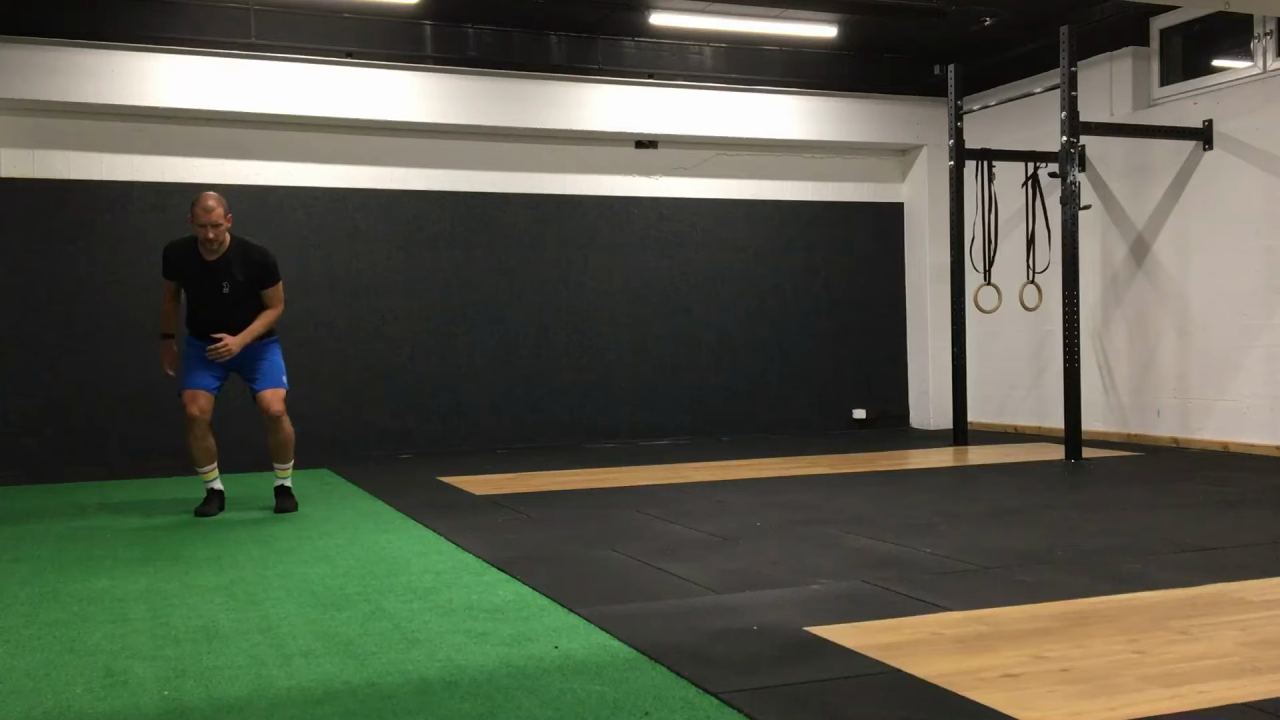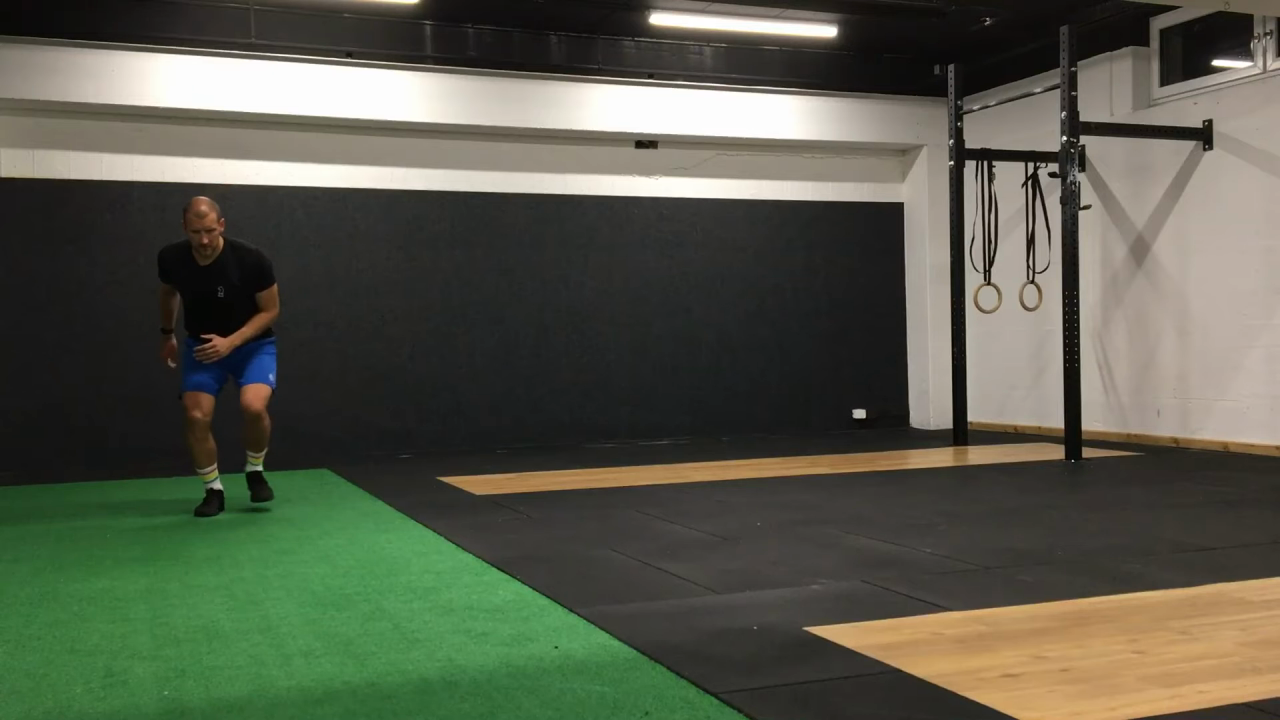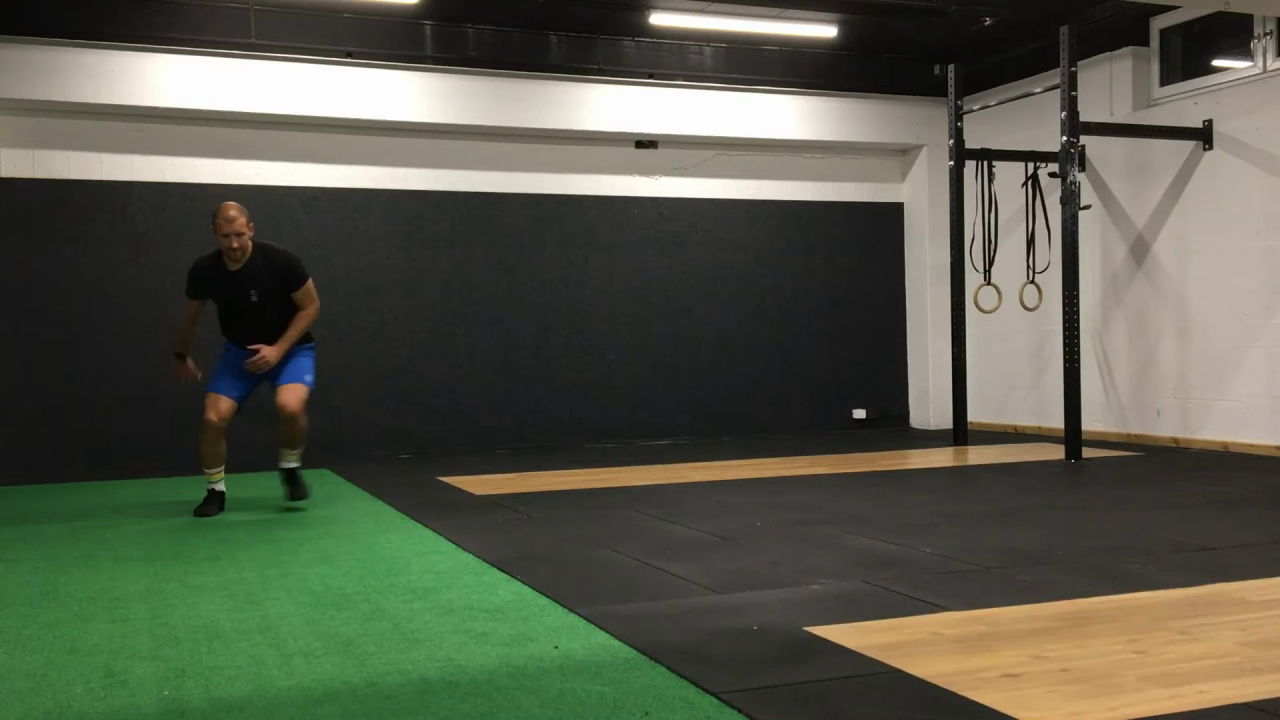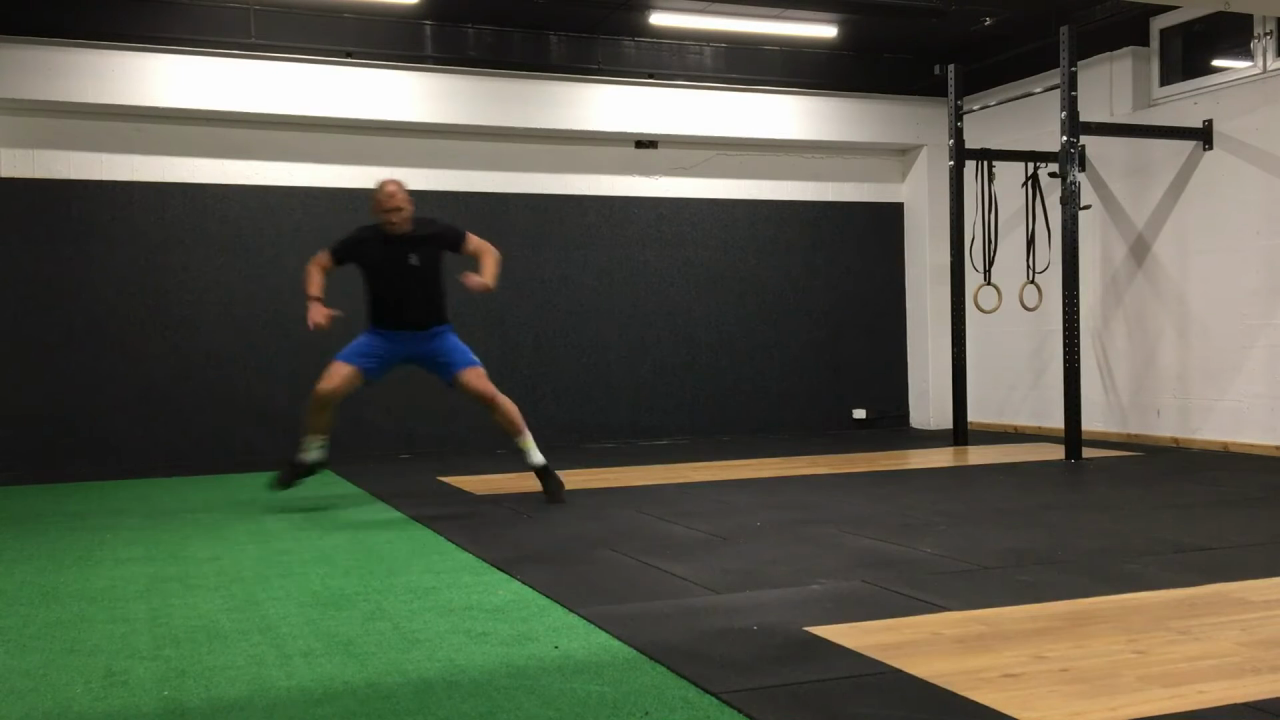
dt=0.4s
person 1, frame 1
left shoulder: (257, 257)
right shoulder: (176, 254)
left elbow: (275, 306)
right elbow: (171, 294)
left wrist: (240, 340)
right wrist: (167, 339)
left hip: (255, 343)
right hip: (202, 344)
left knee: (275, 410)
right knee: (195, 413)
left ankle: (284, 486)
right ankle: (214, 490)
person 1, frame 2
left shoulder: (251, 260)
right shoulder: (171, 258)
left elbow: (270, 309)
right elbow: (168, 292)
left wrist: (230, 342)
right wrist: (167, 334)
left hip: (252, 343)
right hip: (201, 344)
left knee: (254, 407)
right knee: (196, 416)
left ankle: (255, 472)
right ankle: (214, 490)
person 1, frame 3
left shoulder: (281, 261)
right shoulder: (203, 271)
left elbow: (310, 306)
right elbow: (190, 316)
left wrist: (279, 349)
right wrist: (181, 356)
left hip: (290, 349)
right hip: (240, 351)
left knee: (290, 407)
right knee: (212, 419)
left ankle: (289, 467)
right ankle: (215, 490)
person 1, frame 4
left shoulder: (434, 231)
right shoulder: (363, 240)
left elbow: (488, 251)
right elbow: (317, 265)
left wrist: (487, 279)
right wrist: (315, 302)
left hip: (434, 334)
right hip: (383, 335)
left knee: (487, 393)
right knee: (326, 391)
left ankle: (537, 463)
right ankle: (311, 456)
